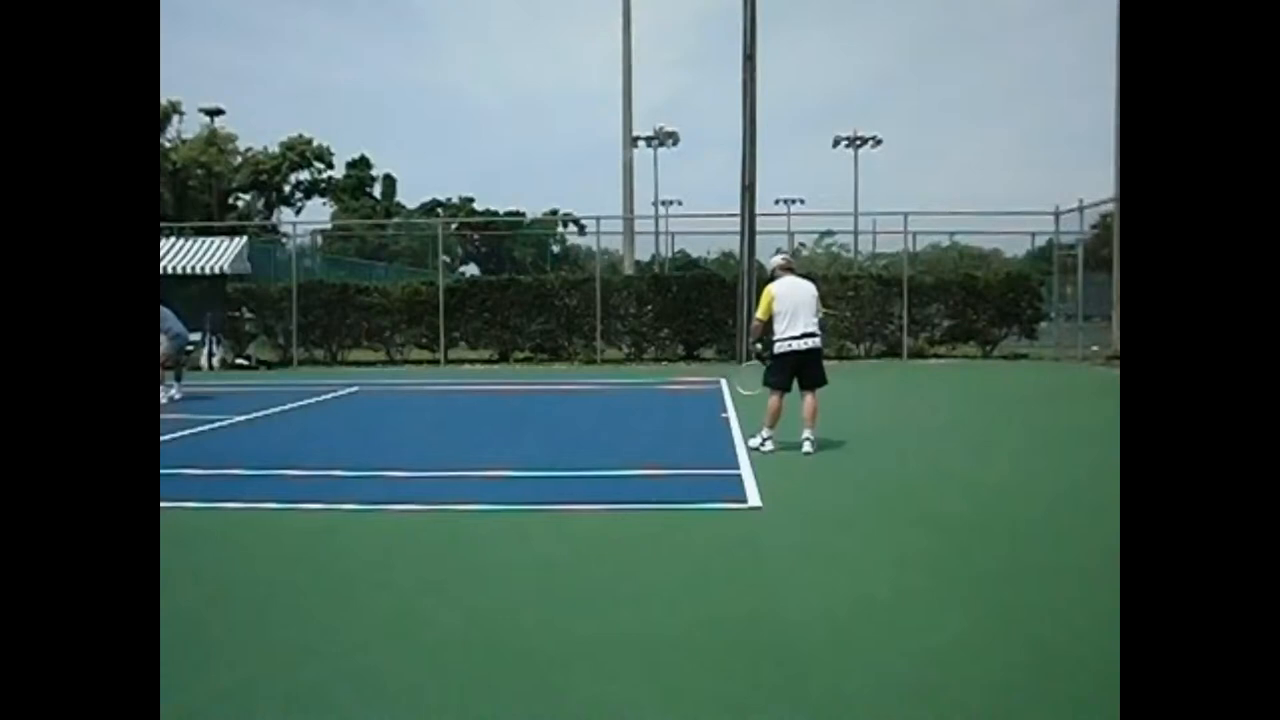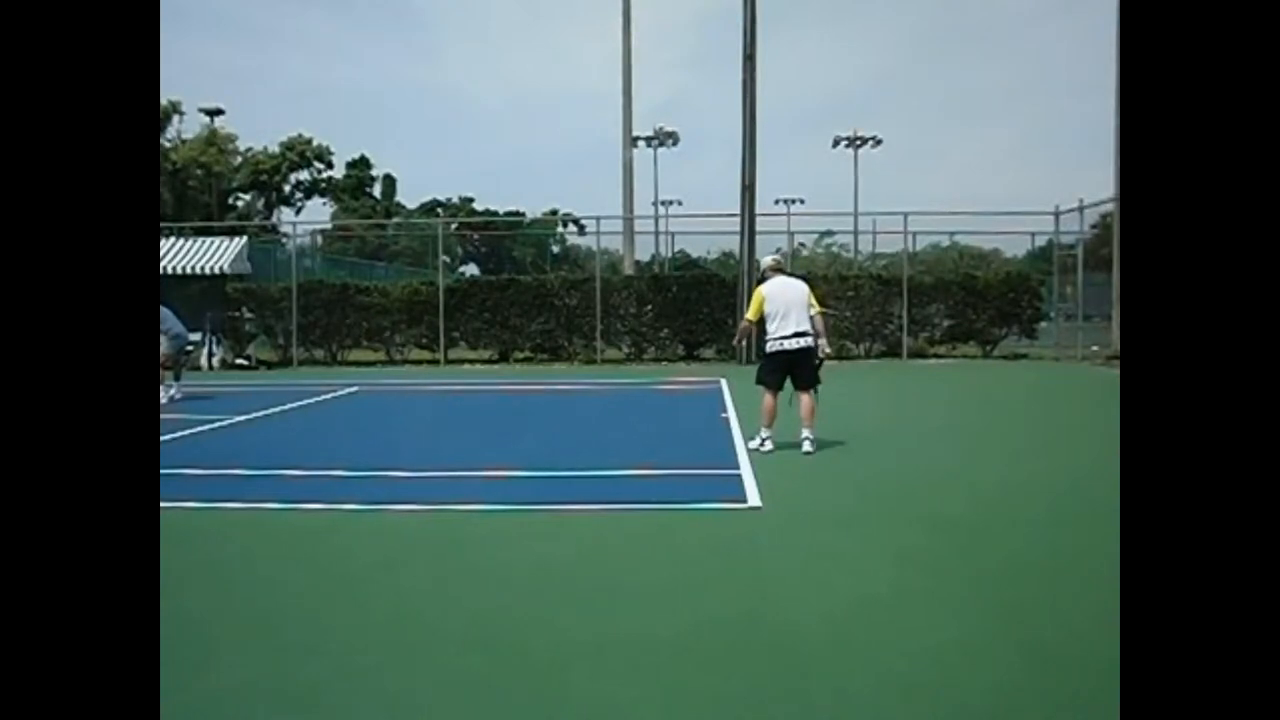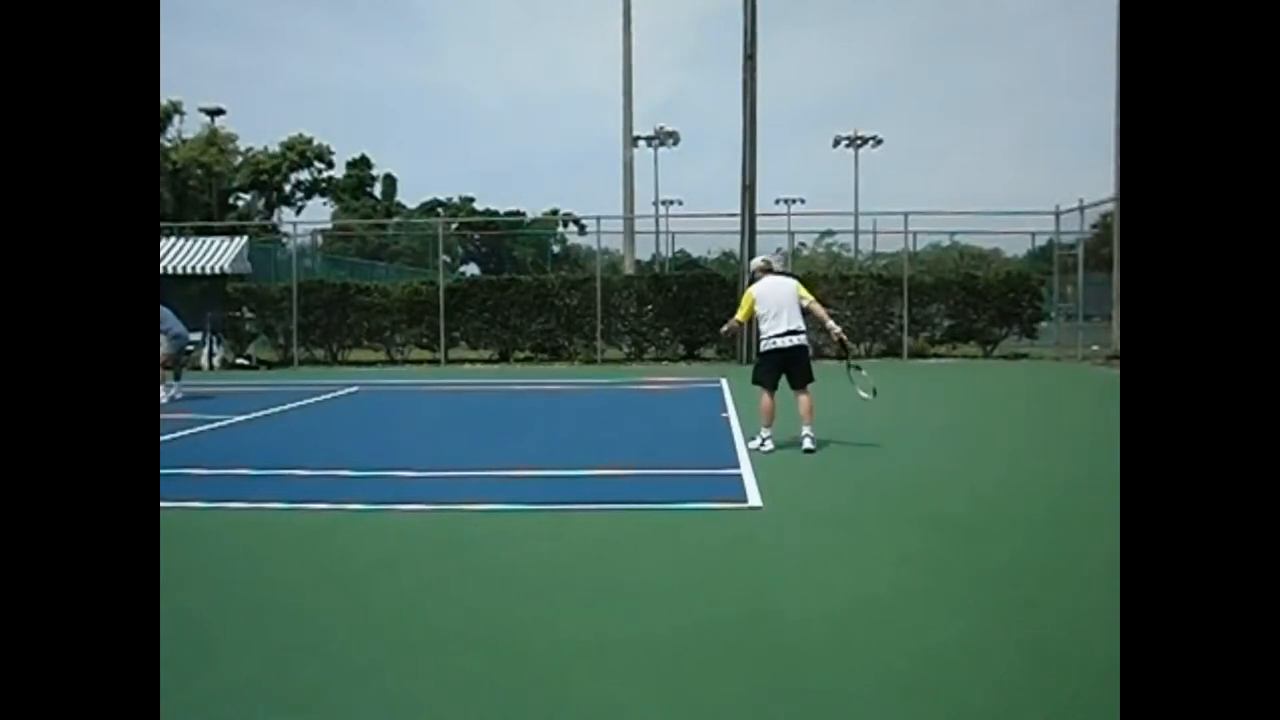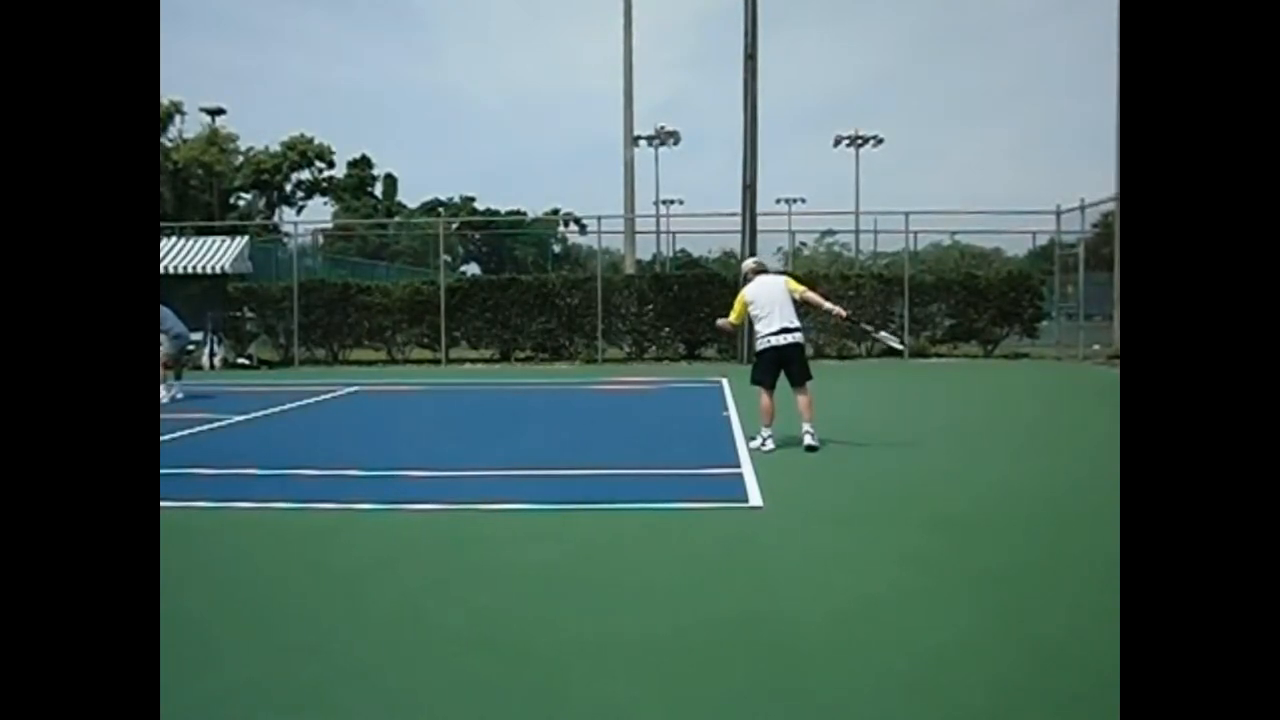
dt=1s
person 1, frame 1
left shoulder: (772, 288)
right shoulder: (810, 286)
left elbow: (758, 322)
right elbow: (817, 317)
left wrist: (754, 340)
left hip: (785, 346)
right hip: (811, 344)
left knee: (776, 393)
right knee: (809, 392)
left ankle: (766, 437)
right ankle: (808, 438)
person 1, frame 2
left shoulder: (763, 289)
right shoulder: (802, 285)
left elbow: (748, 322)
right elbow: (816, 315)
left wrist: (739, 338)
right wrist: (822, 340)
left hip: (778, 346)
right hip: (803, 344)
left knee: (770, 392)
right knee: (805, 391)
left ankle: (765, 437)
right ankle: (807, 437)
person 1, frame 3
left shoulder: (754, 290)
right shoulder: (792, 282)
left elbow: (738, 322)
right elbow: (812, 304)
left wrist: (726, 329)
right wrist: (830, 324)
left hip: (771, 345)
right hip: (797, 342)
left knee: (767, 391)
right knee: (802, 390)
left ankle: (765, 437)
right ankle: (807, 435)
person 1, frame 4
left shoulder: (746, 292)
right shoulder: (782, 280)
left elbow: (732, 325)
right elbow: (806, 294)
left wrist: (720, 322)
right wrist: (828, 306)
left hip: (767, 343)
right hip: (793, 339)
left knee: (766, 391)
right knee: (801, 388)
left ankle: (766, 436)
right ankle: (808, 432)
